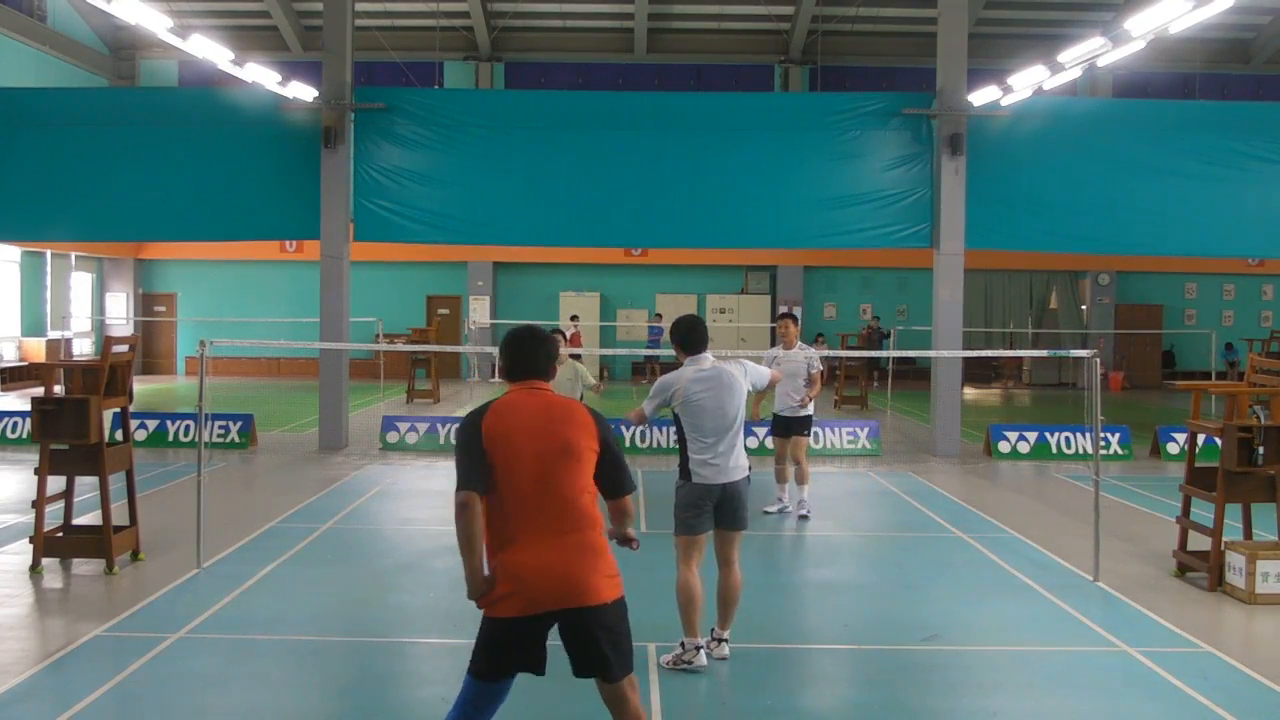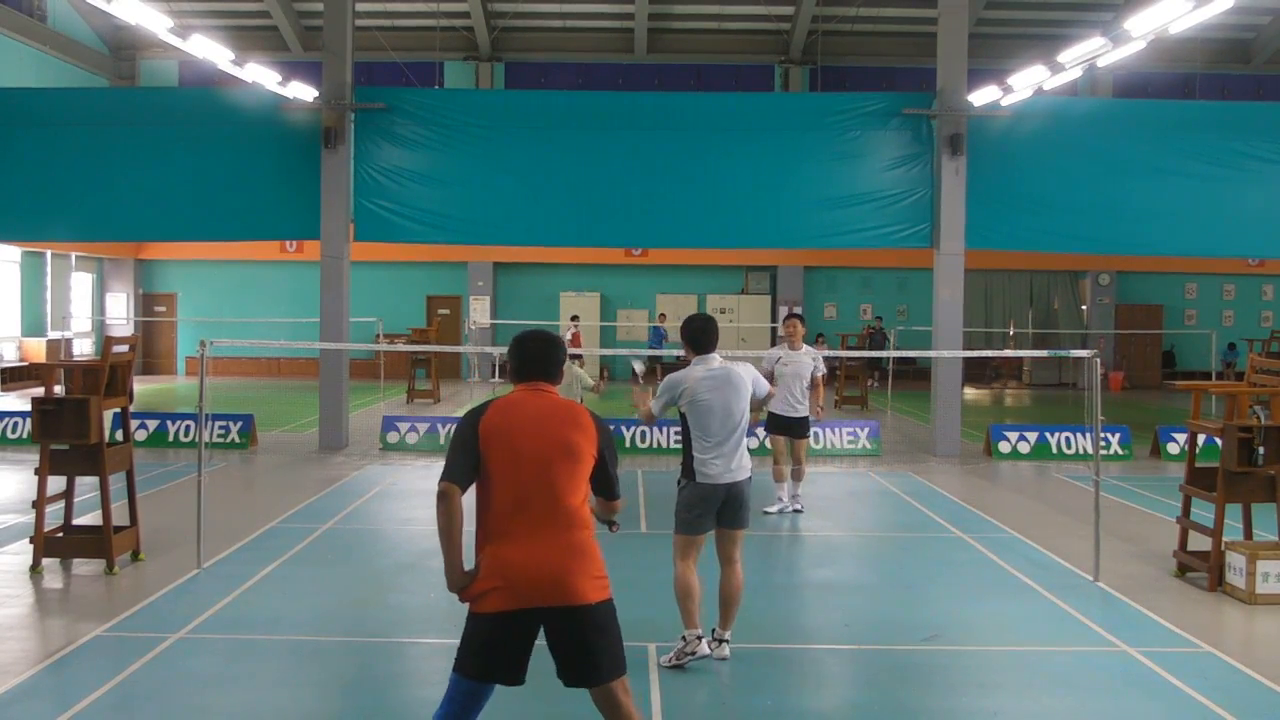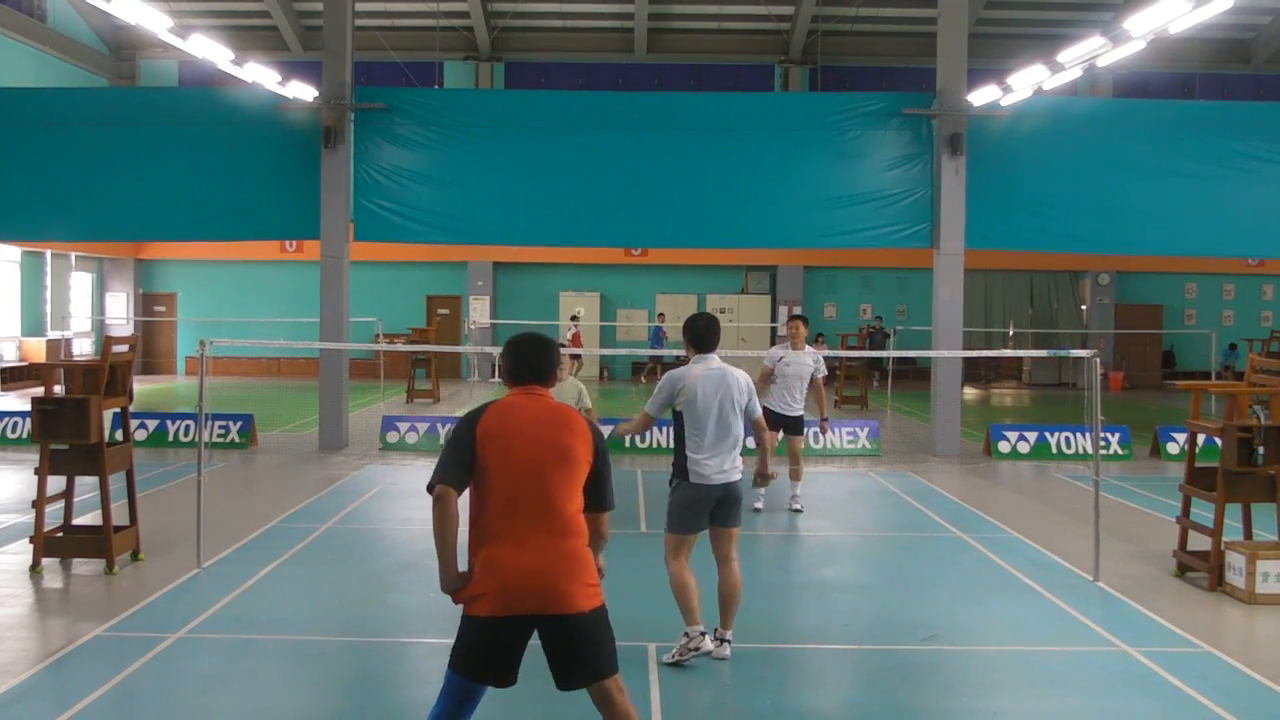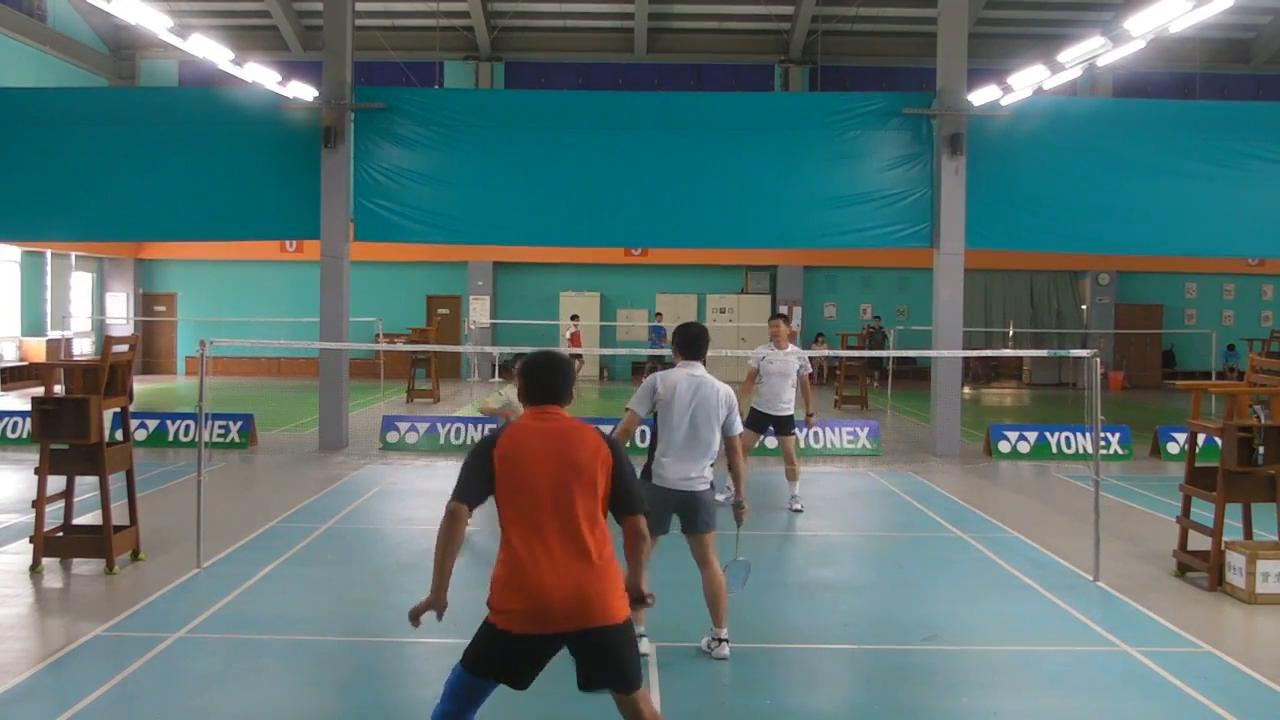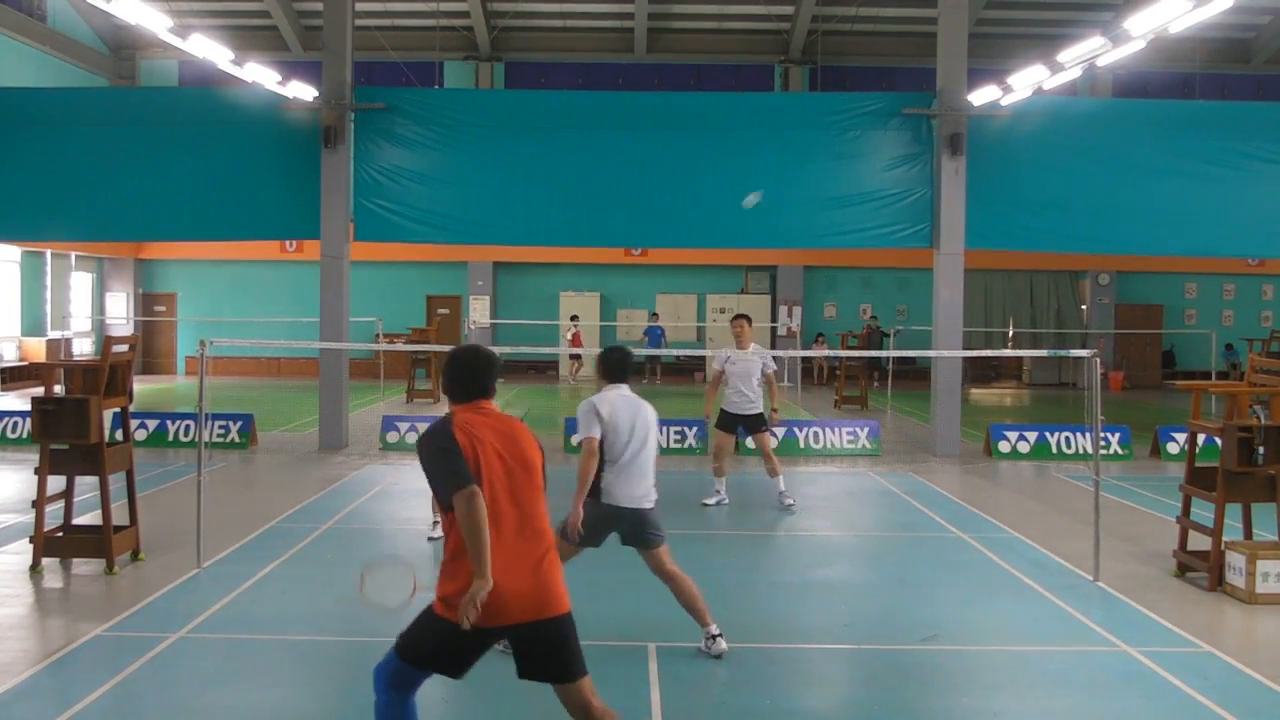
dt=0.3s
person 1, frame 1
left shoulder: (481, 421)
right shoulder: (587, 418)
left elbow: (467, 501)
right elbow: (622, 504)
left wrist: (475, 577)
right wrist: (623, 531)
left hip: (515, 584)
right hip: (590, 580)
person 1, frame 2
left shoulder: (481, 419)
right shoulder: (589, 423)
left elbow: (448, 494)
right elbow: (611, 505)
left wrist: (454, 571)
left hip: (502, 582)
right hip: (578, 581)
person 1, frame 3
left shoulder: (477, 422)
right shoulder: (585, 429)
left elbow: (443, 497)
right elbow: (599, 525)
left wrist: (449, 573)
right wrist: (593, 563)
left hip: (496, 587)
right hip: (569, 584)
person 1, frame 4
left shoulder: (496, 444)
right shoulder: (602, 443)
left elbow: (456, 514)
right elbow: (637, 528)
left wrist: (438, 590)
right wrist: (635, 581)
left hip: (524, 602)
right hip: (598, 601)
person 1, frame 5
left shoulder: (440, 436)
right shoulder: (522, 433)
left elbow: (469, 499)
left wrist: (481, 579)
left hip: (482, 597)
right hip: (544, 593)
left knee: (391, 680)
person 2, frame 1
left shoulder: (671, 382)
right shoulder: (739, 370)
left elbow: (641, 416)
right elbow: (774, 378)
left wrist: (632, 415)
left hip: (697, 481)
right hip: (735, 478)
left knee: (688, 564)
right knee: (729, 562)
left ankle: (692, 646)
right ankle: (721, 638)
person 2, frame 2
left shoulder: (678, 381)
right shoulder: (744, 372)
left elbow: (648, 416)
right elbow: (768, 395)
left wrist: (641, 401)
left hip: (700, 480)
right hip: (738, 478)
left knee: (685, 561)
right knee: (731, 561)
left ankle: (693, 638)
right ankle: (722, 638)
person 2, frame 3
left shoulder: (676, 379)
right shoulder: (741, 378)
left elbow: (644, 423)
right elbow: (761, 428)
left wrist: (625, 430)
right wrist: (764, 464)
left hip: (692, 480)
right hip: (730, 480)
left knee: (676, 558)
right knee: (728, 559)
left ankle: (695, 634)
right ankle: (724, 638)
person 2, frame 4
left shoulder: (659, 381)
right shoulder: (724, 392)
left elbow: (627, 427)
right elbow: (734, 450)
right wrist: (739, 496)
left hip: (659, 482)
right hip: (699, 486)
right knee: (708, 562)
left ankle: (637, 635)
right ankle: (720, 637)
person 2, frame 5
left shoulder: (594, 405)
right shoulder: (648, 409)
left elbow: (591, 454)
left wrist: (578, 506)
left hip: (608, 500)
right hip: (644, 502)
right knee: (668, 571)
right ankle: (712, 635)
person 3, frame 1
left shoulder: (809, 354)
right shoulder: (772, 355)
left elbow: (816, 383)
left wrist: (808, 398)
right wrist: (756, 406)
left hip: (801, 414)
right hip: (780, 413)
left knee: (798, 458)
right knee: (780, 458)
left ankle: (803, 502)
right ankle: (783, 500)
person 3, frame 2
left shoulder: (814, 357)
right shoulder: (774, 354)
left elbow: (818, 386)
left wrist: (818, 405)
left hip: (800, 415)
right hip: (777, 413)
left knee: (798, 459)
right knee: (779, 457)
left ankle: (795, 496)
right ankle: (782, 500)
person 3, frame 3
left shoulder: (815, 358)
right shoulder: (776, 352)
left elbow: (818, 389)
right elbow: (763, 380)
left wrist: (823, 417)
left hip: (796, 413)
right hip: (772, 409)
left knee: (796, 456)
left ankle: (795, 497)
right ankle: (760, 495)
person 3, frame 4
left shoulder: (799, 356)
right shoulder: (760, 353)
left elbow: (805, 385)
right elbow: (749, 381)
left wrist: (810, 413)
right wrist: (738, 403)
left hip: (785, 413)
right hip: (759, 409)
left knee: (790, 455)
right knee: (742, 449)
left ankle: (794, 497)
right ankle: (730, 489)
person 3, frame 5
left shoulder: (762, 355)
right shoulder: (724, 355)
left elbow: (772, 383)
right elbow: (714, 382)
left wrist: (774, 408)
right wrist: (708, 405)
left hip: (754, 412)
right hip: (728, 411)
left knee: (768, 452)
right knee: (718, 451)
left ankle: (782, 492)
right ankle: (720, 493)
